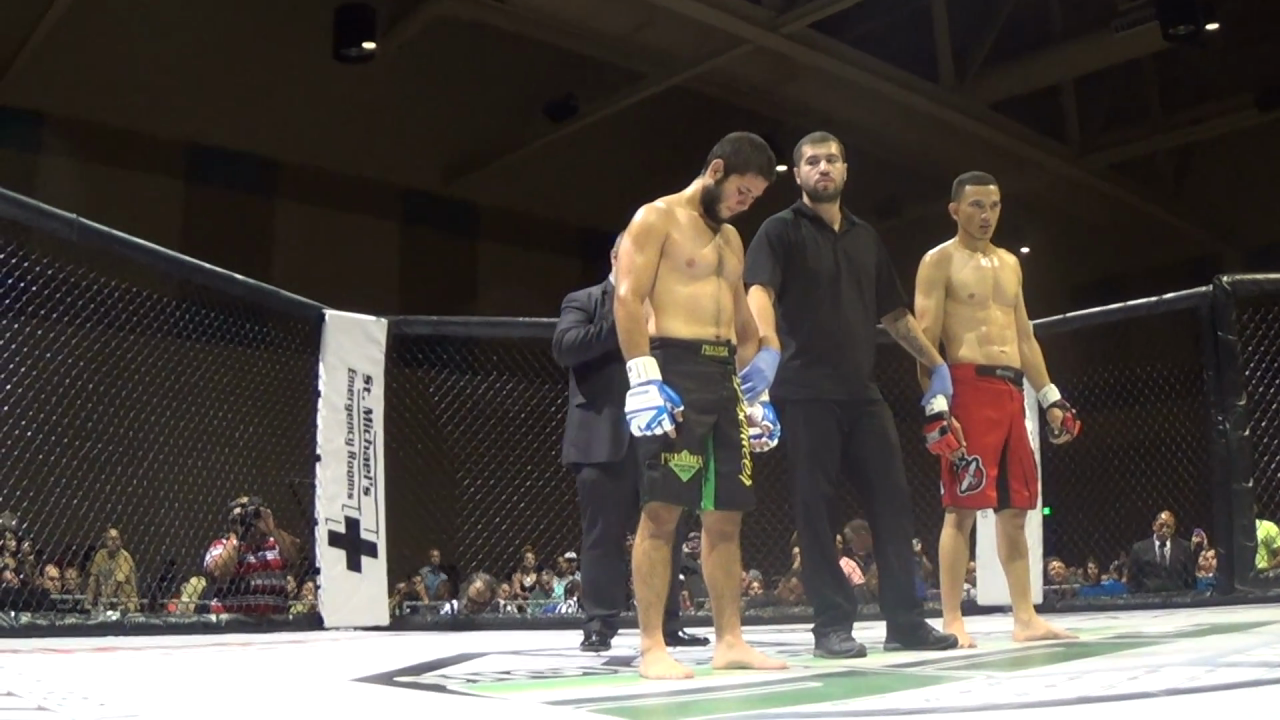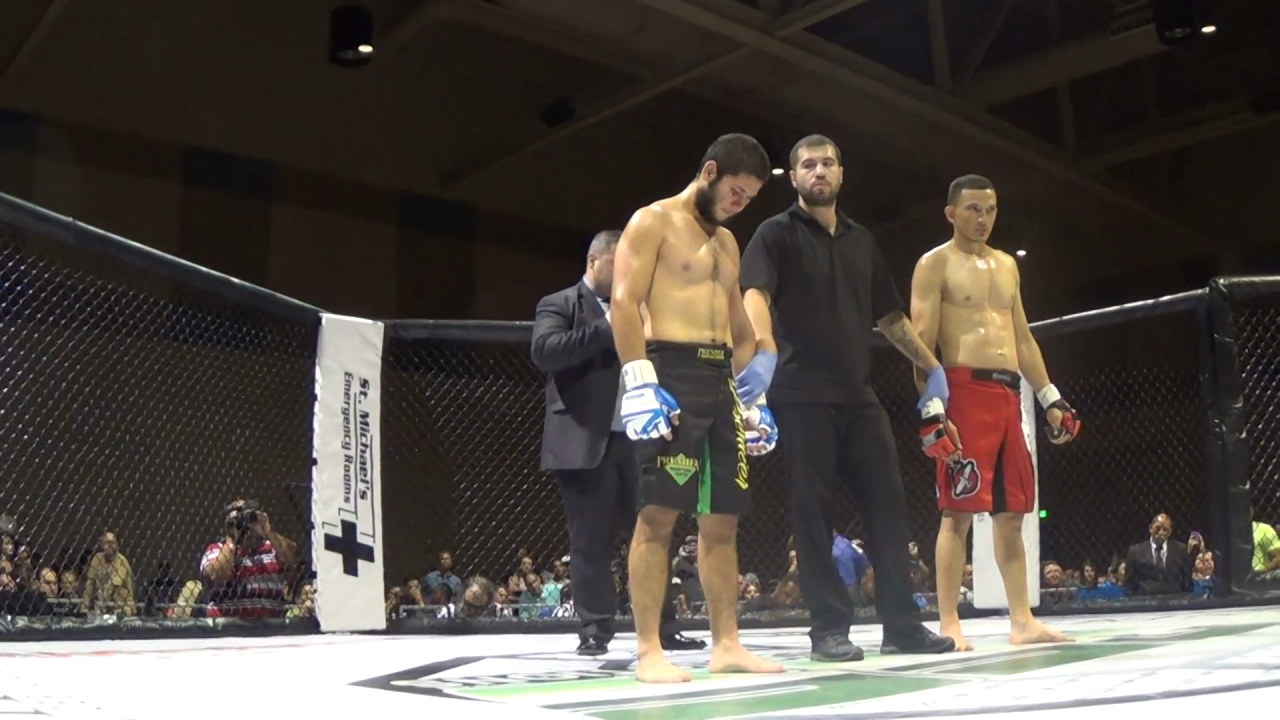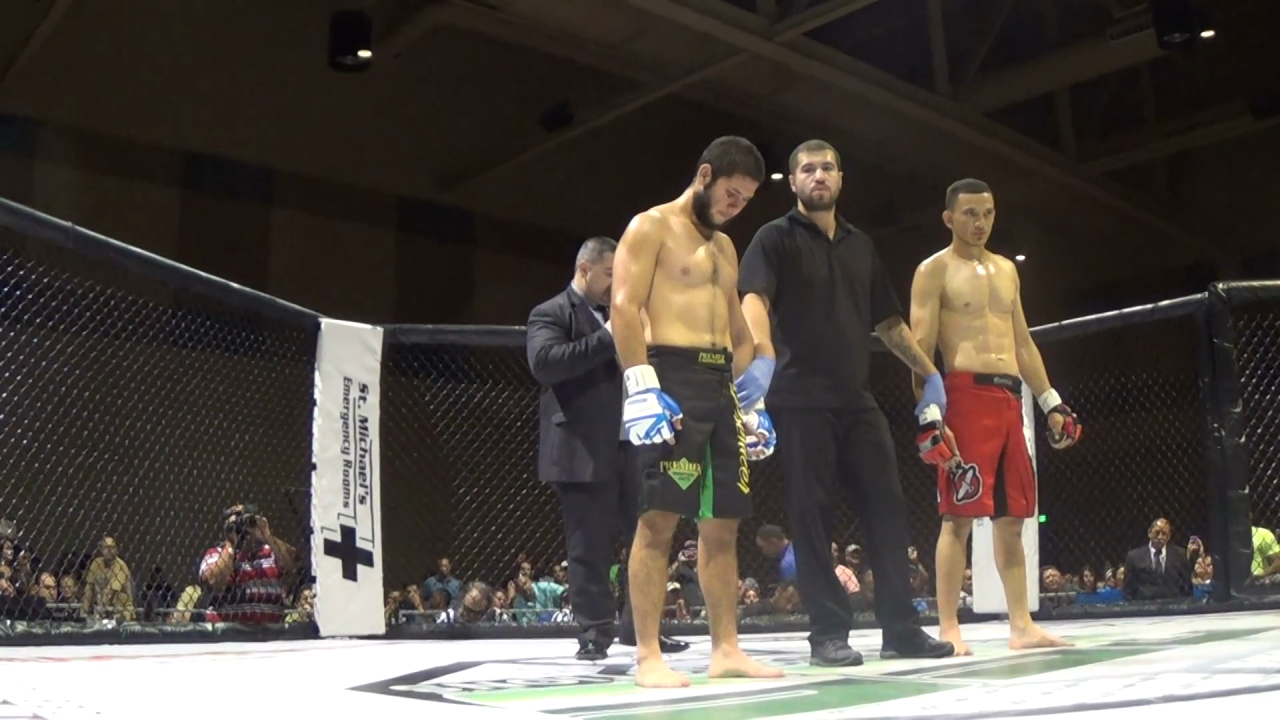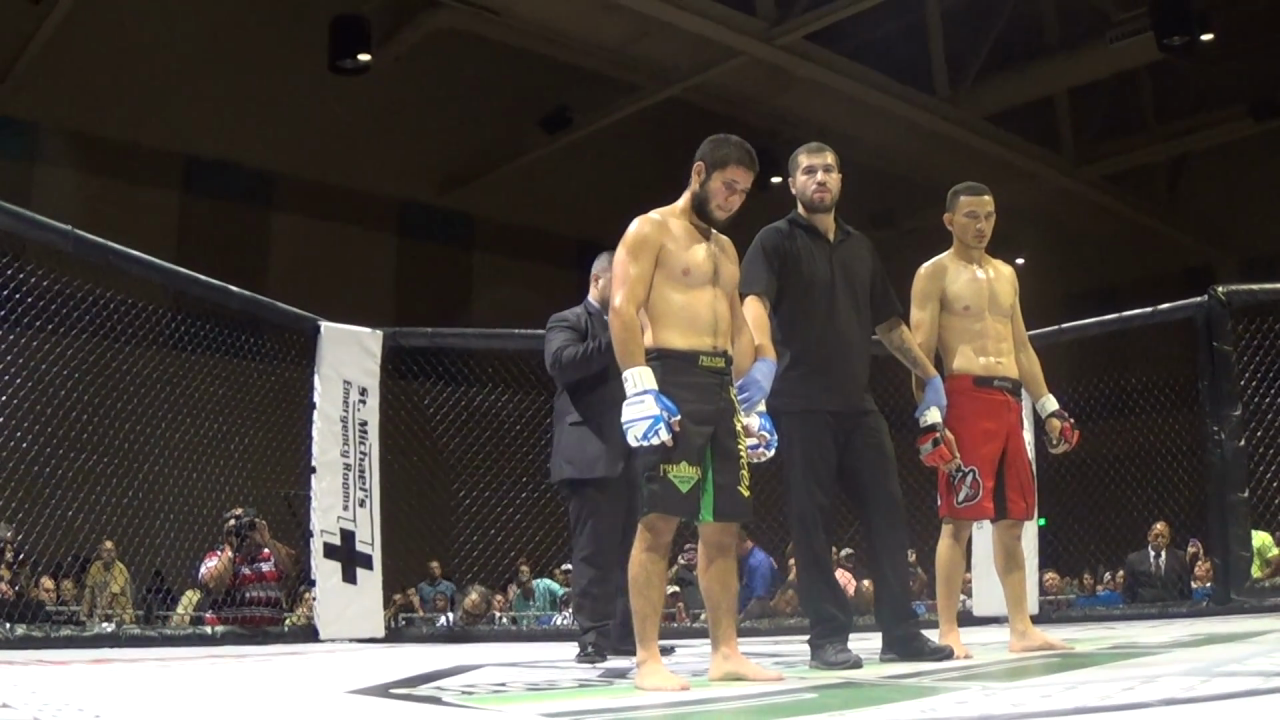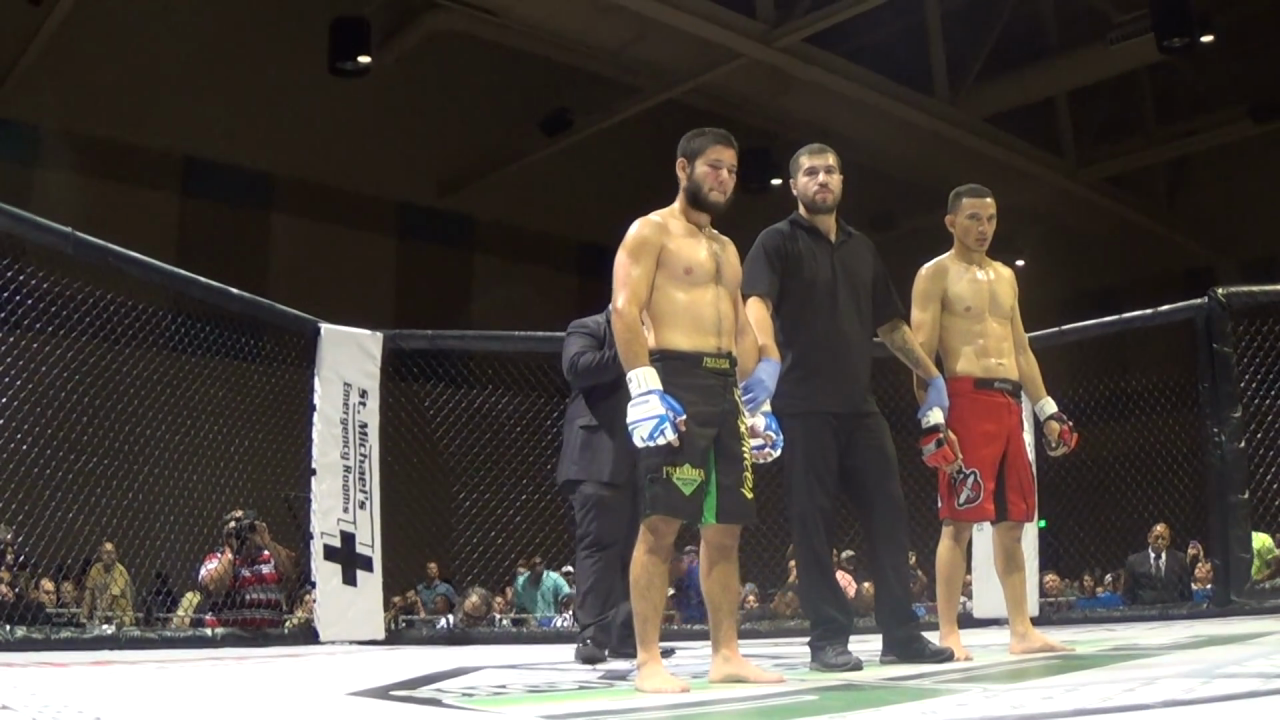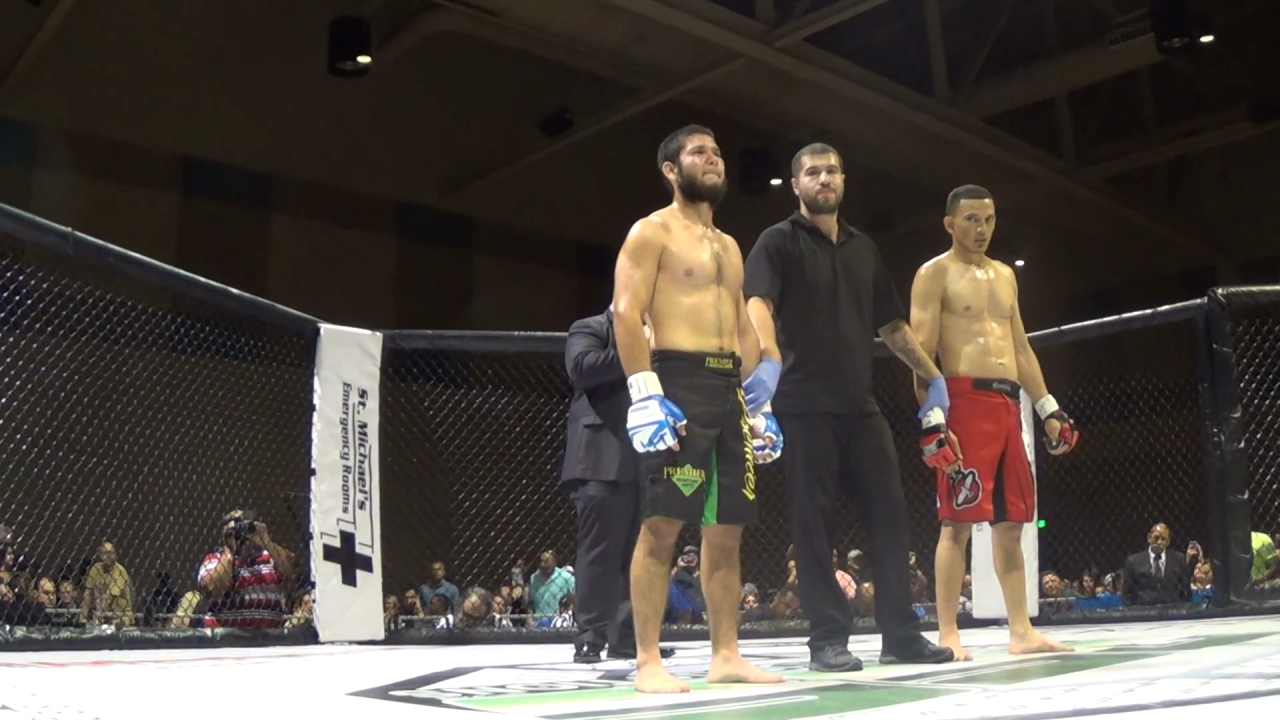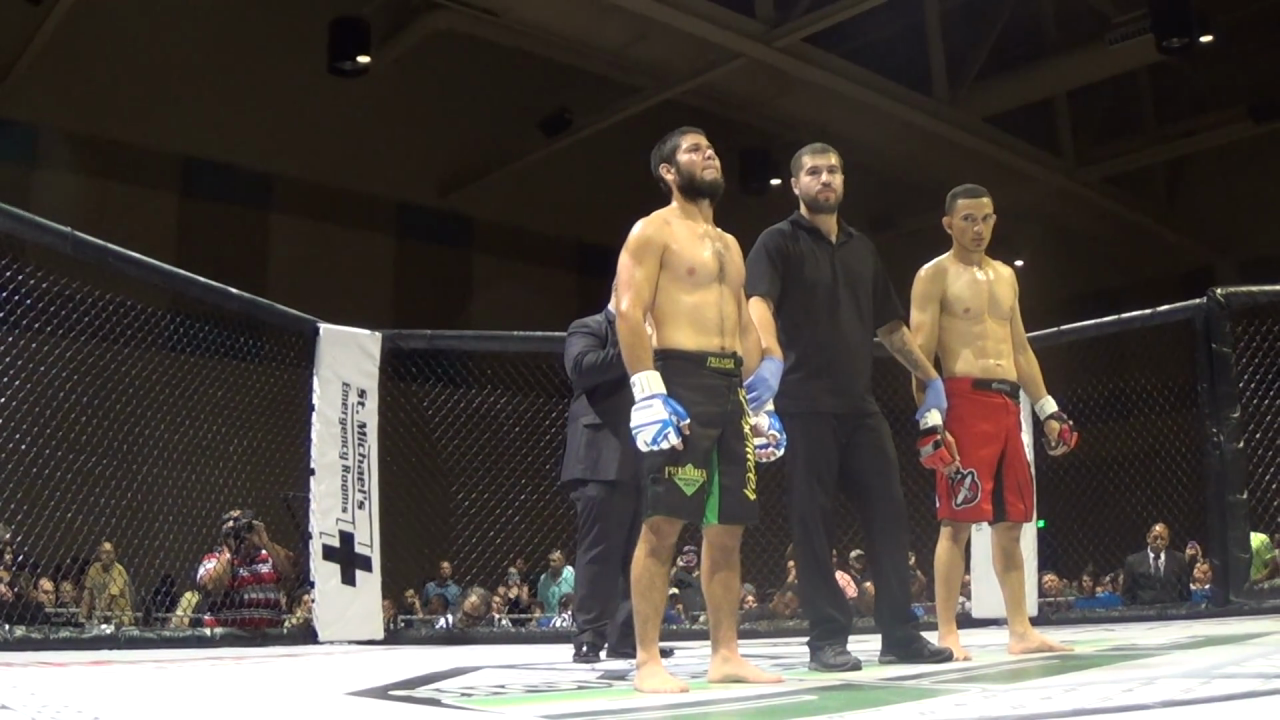
dt=0.4s
person 1, frame 1
left shoulder: (731, 239)
right shoulder: (656, 218)
right elbow: (627, 299)
right wrist: (645, 379)
left hip: (723, 377)
right hip: (675, 369)
left knee: (726, 515)
right knee: (661, 510)
left ankle: (729, 640)
right ankle: (652, 646)
person 1, frame 2
left shoulder: (727, 242)
right shoulder: (653, 222)
right elbow: (624, 302)
right wrist: (641, 383)
left hip: (720, 380)
right hip: (670, 373)
left knee: (722, 518)
right knee: (658, 514)
left ankle: (726, 644)
right ankle: (648, 651)
person 1, frame 3
left shoulder: (725, 247)
right shoulder: (651, 227)
right elbow: (624, 308)
right wrist: (643, 388)
left hip: (719, 385)
right hip: (672, 377)
left knee: (723, 523)
right knee: (659, 518)
left ankle: (726, 649)
right ankle: (648, 655)
person 1, frame 4
left shoulder: (726, 249)
right shoulder: (651, 229)
right elbow: (623, 310)
right wrist: (641, 389)
left hip: (720, 388)
right hip: (672, 379)
left knee: (724, 526)
right knee: (659, 522)
left ankle: (726, 652)
right ankle: (648, 659)
person 1, frame 5
left shoulder: (727, 248)
right shoulder: (651, 231)
right elbow: (625, 311)
right wrist: (646, 390)
left hip: (725, 389)
right hip: (675, 382)
left knee: (725, 529)
right knee: (661, 524)
left ankle: (726, 655)
right ankle: (648, 661)
person 1, frame 6
left shoulder: (729, 246)
right shoulder: (652, 232)
right elbow: (627, 315)
left wrist: (759, 403)
right wrist: (646, 395)
left hip: (729, 390)
right hip: (678, 382)
left knee: (727, 528)
right knee: (662, 524)
left ankle: (726, 655)
right ankle: (648, 662)
person 1, frame 7
left shoulder: (730, 244)
right shoulder: (653, 230)
right elbow: (629, 313)
left wrist: (762, 402)
right wrist: (649, 393)
left hip: (730, 389)
right hip: (680, 381)
left knee: (727, 528)
right knee: (663, 524)
left ankle: (725, 654)
right ankle: (647, 661)
person 2, frame 1
left shoulder: (866, 237)
right shoulder: (781, 230)
left elbow: (894, 312)
right elbow: (759, 291)
left wrist: (936, 363)
right wrist: (769, 349)
left hip: (862, 390)
right hip: (806, 390)
left knee: (892, 500)
right knee: (815, 506)
left ankle: (904, 620)
right ankle: (832, 624)
person 2, frame 2
left shoulder: (861, 240)
right shoulder: (777, 233)
left elbow: (890, 316)
right elbow: (755, 295)
left wrist: (933, 367)
right wrist: (765, 352)
left hip: (857, 393)
right hip: (801, 394)
left knee: (888, 503)
right knee: (812, 510)
left ankle: (901, 623)
right ankle: (829, 628)
person 2, frame 3
left shoulder: (860, 245)
right shoulder: (776, 238)
left elbow: (888, 321)
right elbow: (754, 299)
left wrist: (930, 372)
right wrist: (764, 357)
left hip: (856, 398)
right hip: (800, 398)
left knee: (887, 508)
right knee: (811, 514)
left ankle: (900, 628)
right ankle: (828, 633)
person 2, frame 4
left shoulder: (860, 247)
right shoulder: (776, 240)
left elbow: (888, 323)
right elbow: (754, 302)
left wrist: (930, 375)
right wrist: (765, 359)
left hip: (857, 402)
right hip: (801, 402)
left knee: (888, 510)
right knee: (811, 518)
left ankle: (900, 631)
right ankle: (828, 636)
person 2, frame 5
left shoulder: (862, 248)
right shoulder: (779, 241)
left elbow: (890, 324)
right elbow: (757, 303)
left wrist: (932, 376)
right wrist: (768, 359)
left hip: (859, 403)
right hip: (803, 403)
left knee: (889, 513)
right knee: (813, 520)
left ankle: (901, 633)
right ankle: (828, 638)
person 2, frame 6
left shoulder: (863, 248)
right shoulder: (779, 241)
left elbow: (891, 324)
right elbow: (758, 303)
left wrist: (933, 376)
right wrist: (769, 359)
left hip: (859, 403)
right hip: (803, 403)
left knee: (889, 513)
right knee: (812, 520)
left ankle: (900, 633)
right ankle: (827, 639)
person 2, frame 7
left shoulder: (862, 249)
right shoulder: (779, 241)
left elbow: (890, 325)
right elbow: (759, 302)
left wrist: (931, 378)
right wrist: (772, 359)
left hip: (859, 403)
right hip: (804, 403)
left knee: (889, 512)
right knee: (812, 520)
left ankle: (900, 633)
right ankle: (827, 638)
person 3, frame 1
left shoulder: (1009, 264)
right shoulder: (940, 261)
right elbow: (927, 340)
left wrist: (1051, 398)
right wrist: (936, 407)
left hip: (1011, 392)
right hip: (968, 389)
left knee: (1015, 510)
right knee: (962, 508)
left ankle: (1026, 618)
right ankle: (952, 621)
person 3, frame 2
left shoulder: (1007, 265)
right shoulder: (935, 264)
left elbow: (1023, 338)
right elbow: (922, 342)
left wrist: (1051, 399)
right wrist: (931, 409)
left hip: (1008, 394)
right hip: (965, 391)
left knee: (1012, 512)
right knee: (959, 511)
left ankle: (1023, 620)
right ankle: (949, 624)
person 3, frame 3
left shoulder: (1006, 270)
right shoulder: (934, 271)
left elbow: (1023, 343)
right elbow: (921, 349)
left wrist: (1052, 403)
right wrist: (929, 416)
left hip: (1009, 399)
right hip: (966, 396)
left knee: (1012, 518)
right knee: (959, 516)
left ankle: (1022, 626)
right ankle: (948, 628)
person 3, frame 4
left shoulder: (1006, 275)
right shoulder: (935, 274)
right elbow: (921, 352)
left wrist: (1049, 408)
right wrist: (930, 419)
left hip: (1009, 403)
right hip: (966, 400)
left knee: (1012, 521)
right knee: (959, 519)
left ankle: (1022, 629)
right ankle: (948, 632)
person 3, frame 5
left shoulder: (1005, 277)
right shoulder: (936, 275)
right elbow: (923, 353)
left wrist: (1047, 411)
right wrist: (932, 418)
left hip: (1009, 404)
right hip: (967, 401)
left knee: (1012, 523)
right knee: (959, 521)
left ankle: (1022, 631)
right ankle: (949, 634)
person 3, frame 6
left shoulder: (1004, 275)
right shoulder: (934, 274)
right elbow: (922, 353)
left wrist: (1049, 409)
right wrist: (932, 419)
left hip: (1007, 404)
right hip: (965, 401)
left knee: (1011, 522)
right knee: (957, 521)
left ankle: (1021, 631)
right ankle: (948, 634)
person 3, frame 7
left shoulder: (1005, 276)
right shoulder: (934, 276)
right elbow: (921, 354)
left wrist: (1048, 410)
right wrist: (929, 421)
left hip: (1007, 405)
right hip: (965, 402)
left knee: (1010, 523)
right knee: (957, 521)
left ankle: (1021, 631)
right ankle: (947, 634)
person 4, frame 1
right shoulder: (585, 301)
right elbow: (565, 346)
right hip: (604, 440)
right knee: (603, 538)
left ankle: (667, 624)
right ankle: (600, 625)
person 4, frame 2
right shoulder: (559, 305)
right elbow: (544, 352)
right wrist: (605, 327)
left hip: (637, 439)
right hip: (587, 443)
right knee: (590, 542)
left ankle: (662, 628)
right ankle: (595, 629)
person 4, frame 3
right shoulder: (550, 314)
right elbow: (544, 364)
right wrist: (606, 339)
right hip: (584, 452)
right knee: (589, 548)
left ankle: (638, 626)
right ankle: (594, 634)
person 4, frame 4
right shoulder: (568, 322)
right elbow: (560, 363)
right wrist: (618, 340)
left hip: (635, 454)
right hip: (593, 455)
left knee: (634, 549)
right knee: (594, 549)
left ankle: (625, 634)
right ankle: (593, 636)
person 4, frame 5
right shoulder: (588, 328)
right elbow: (577, 367)
left hip: (640, 462)
right hip: (599, 460)
left knee: (634, 551)
right knee: (598, 545)
left ankle: (626, 636)
right ankle: (593, 636)
person 4, frame 6
left shoulder: (647, 337)
right shoulder: (590, 328)
right elbow: (581, 367)
left hip: (640, 461)
right hip: (602, 459)
left knee: (635, 553)
right knee: (599, 549)
left ankle: (626, 636)
right ankle: (590, 637)
person 4, frame 7
right shoulder: (588, 328)
right elbow: (581, 367)
left hip: (639, 462)
right hip: (603, 459)
left knee: (635, 552)
right knee: (599, 549)
left ankle: (626, 636)
right ankle: (590, 637)
